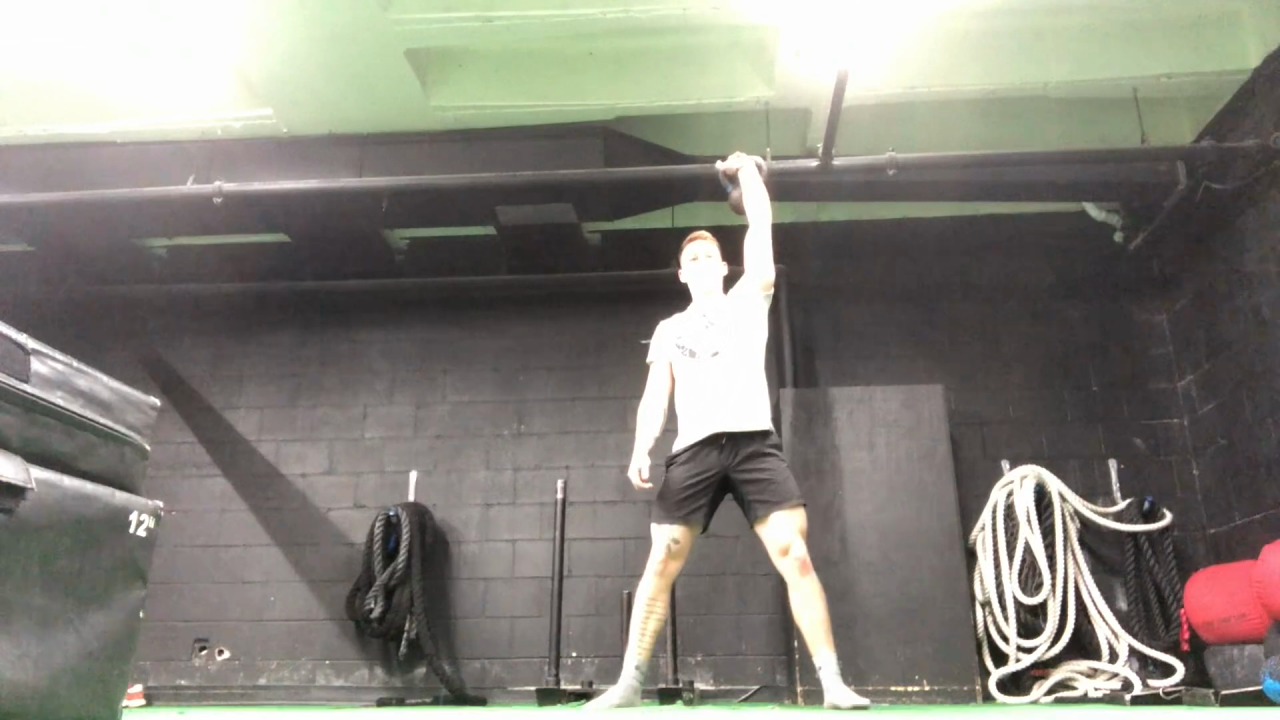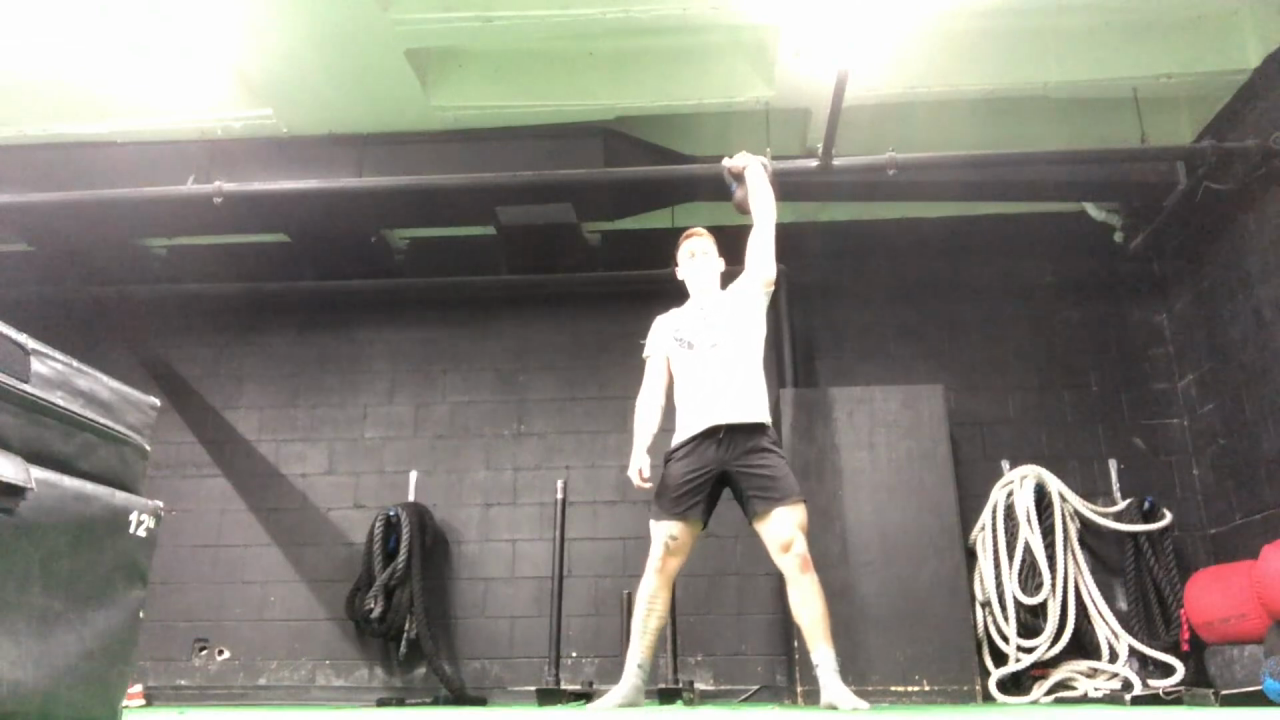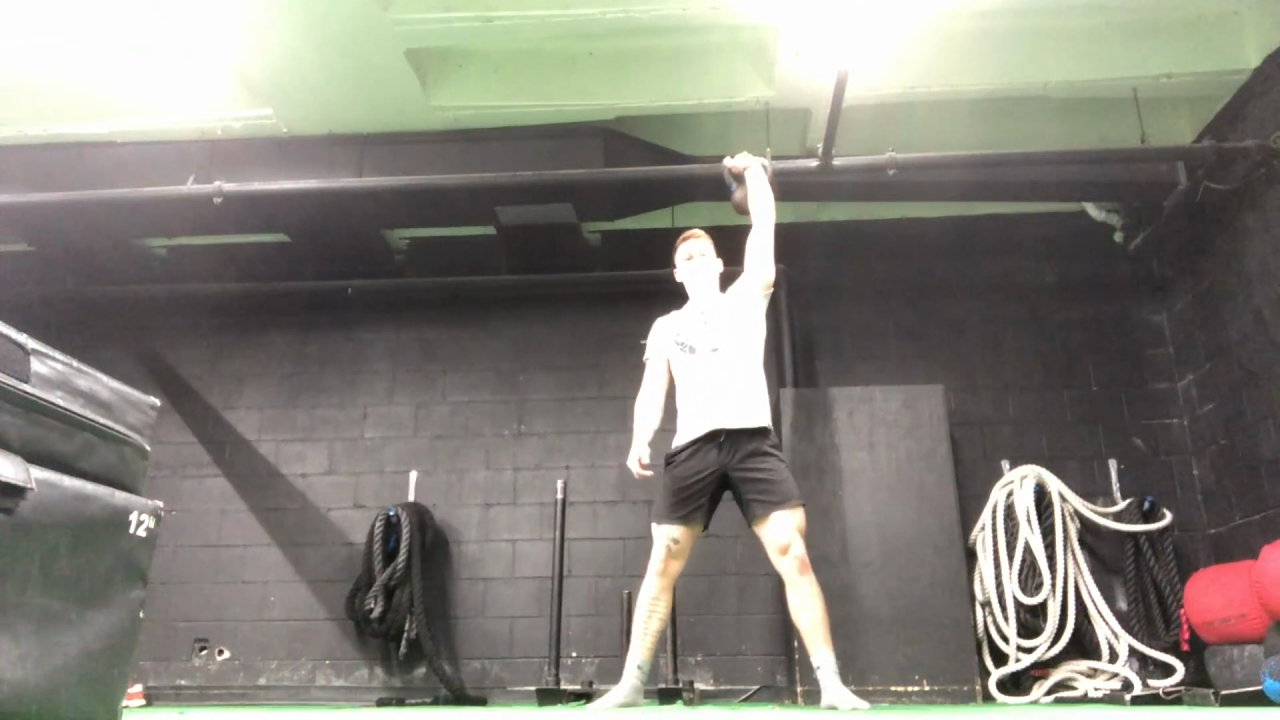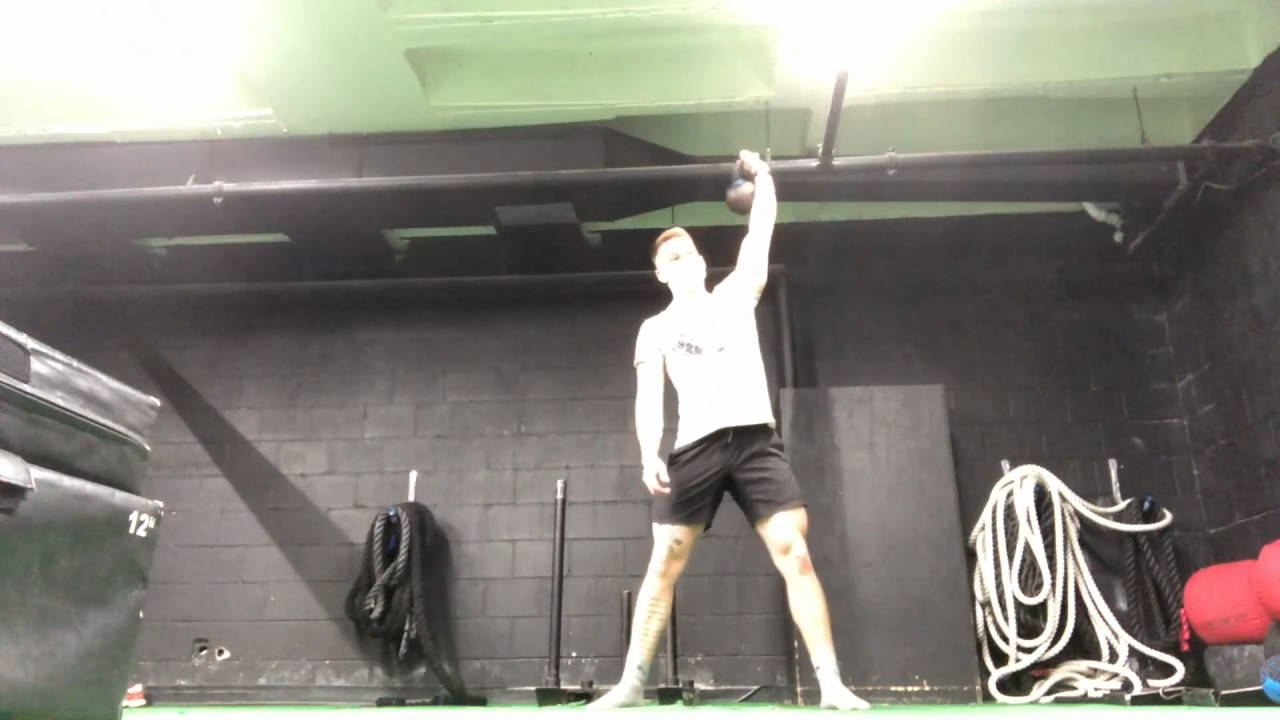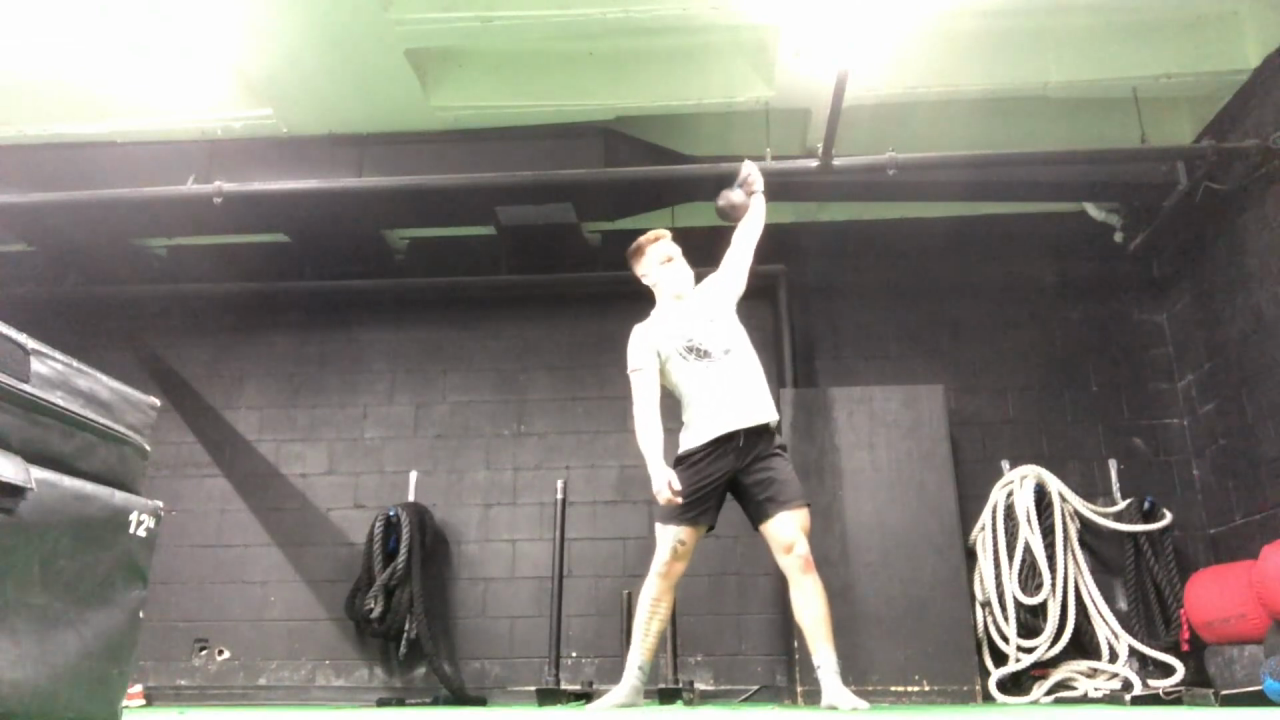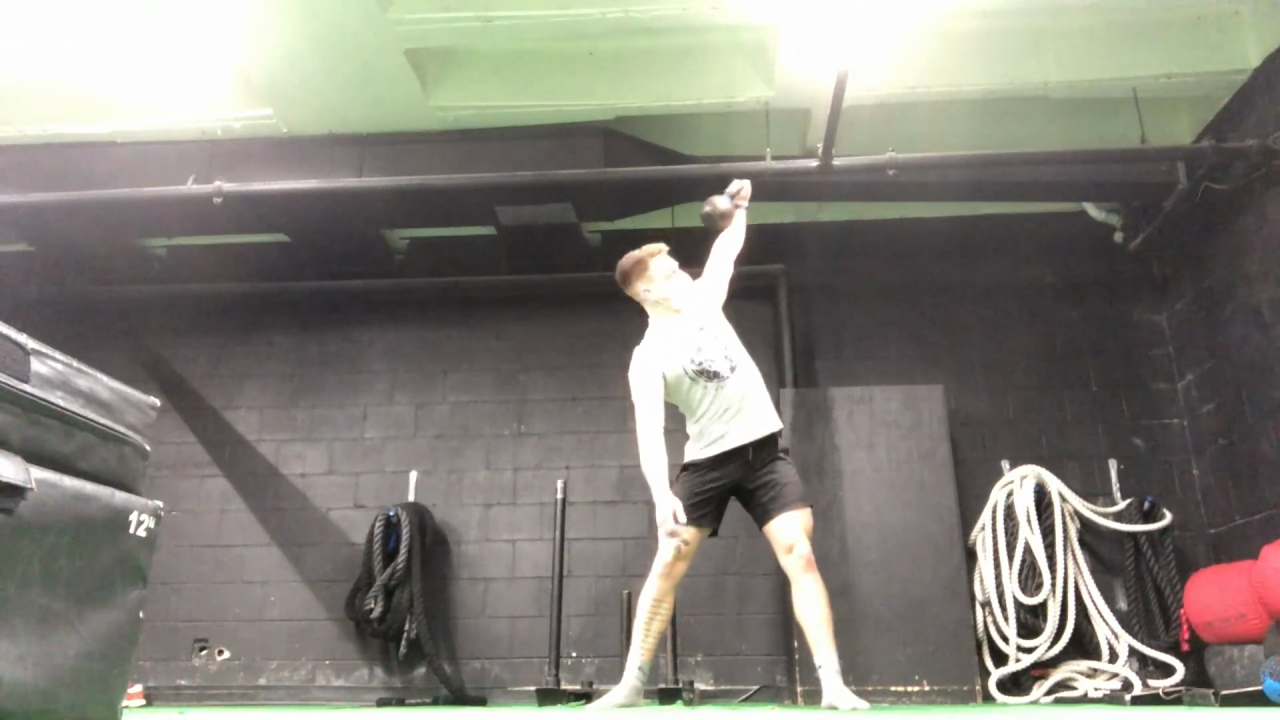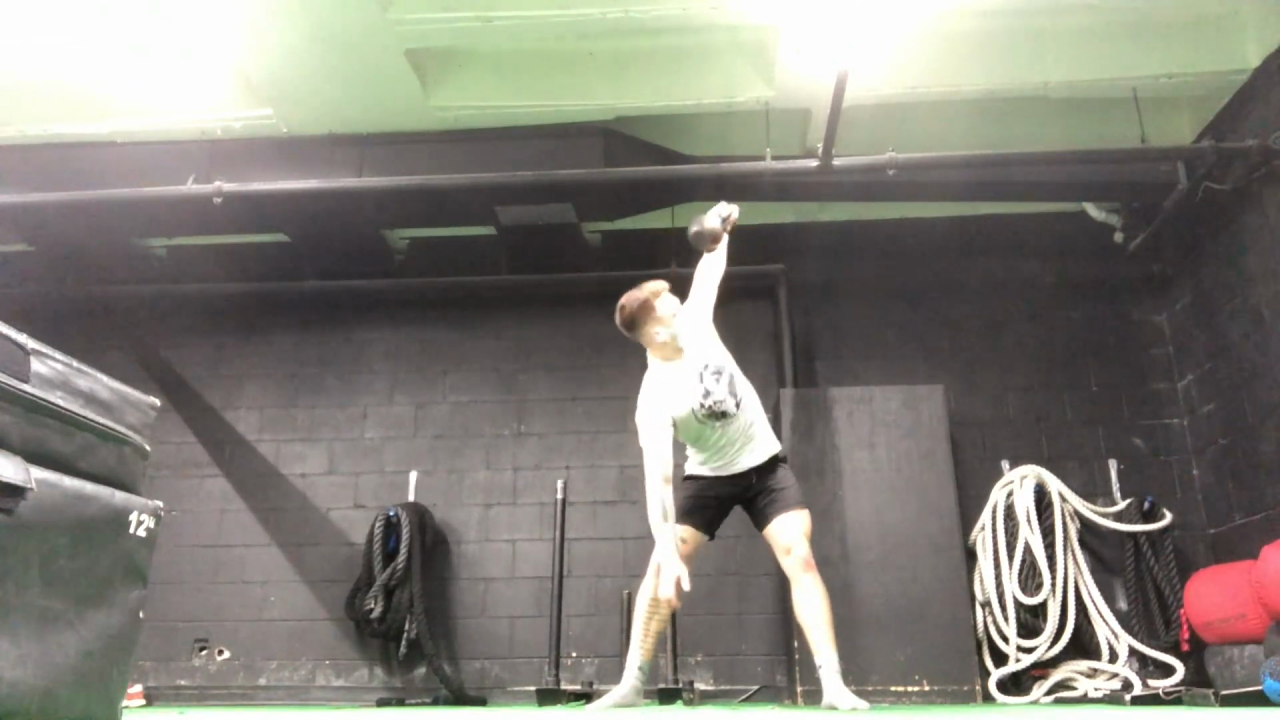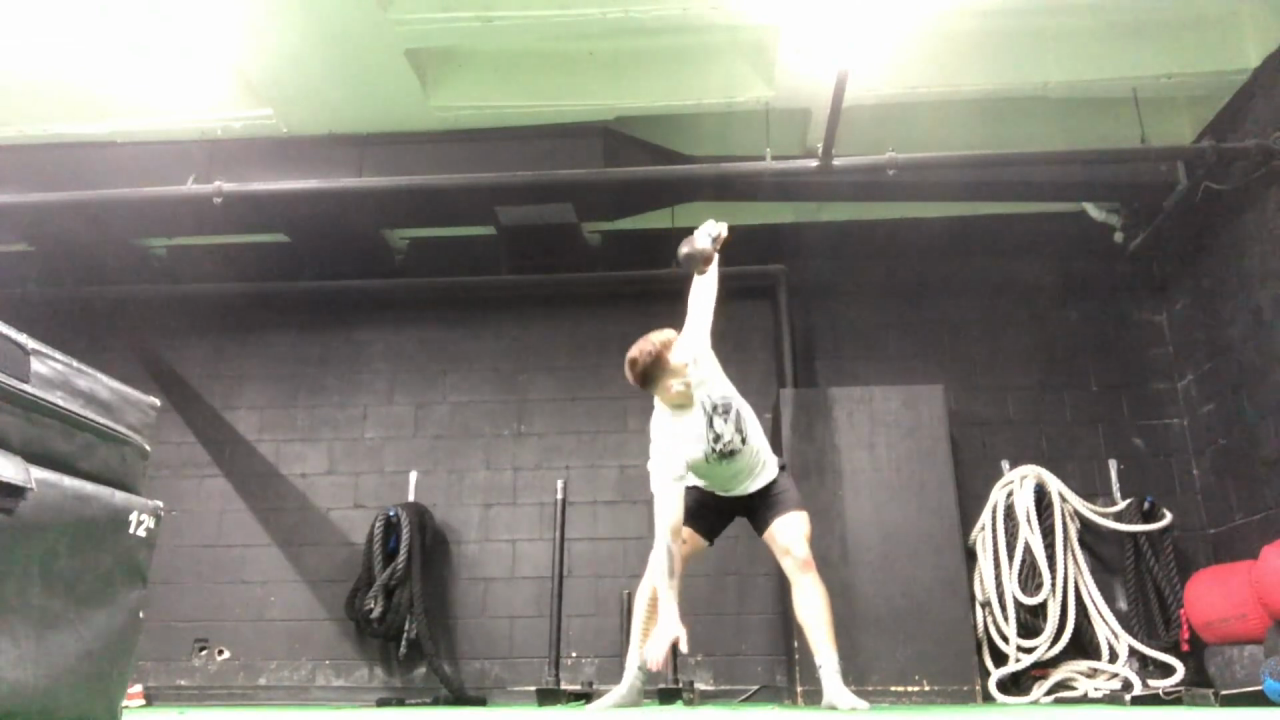
dt=0.4s
person 1, frame 1
left shoulder: (749, 301)
right shoulder: (669, 329)
left elbow: (760, 226)
right elbow: (655, 396)
left wrist: (745, 168)
right wrist: (641, 450)
left hip: (754, 443)
right hip: (694, 450)
left knee: (796, 557)
right knee: (661, 564)
left ankle: (833, 683)
right ankle: (629, 684)
person 1, frame 2
left shoulder: (747, 297)
right shoulder: (665, 324)
left elbow: (765, 225)
right elbow: (652, 392)
left wrist: (752, 169)
right wrist: (640, 448)
left hip: (752, 438)
right hip: (692, 445)
left knee: (795, 553)
right knee: (661, 561)
left ankle: (831, 683)
right ankle: (633, 682)
person 1, frame 3
left shoulder: (747, 299)
right shoulder: (665, 327)
left elbow: (763, 227)
right elbow: (652, 391)
left wrist: (751, 169)
right wrist: (640, 440)
left hip: (753, 441)
right hip: (693, 448)
left knee: (794, 556)
right knee: (663, 564)
left ankle: (831, 684)
right ankle: (631, 683)
person 1, frame 4
left shoulder: (735, 297)
right shoulder: (655, 329)
left elbow: (760, 230)
right elbow: (648, 397)
left wrist: (761, 174)
right wrist: (649, 454)
left hip: (756, 440)
right hip: (695, 448)
left knee: (795, 556)
right knee: (665, 564)
left ankle: (831, 684)
right ankle: (632, 684)
person 1, frame 5
left shoulder: (715, 295)
right shoulder: (646, 335)
left elbow: (746, 239)
right elbow: (645, 406)
left wrist: (755, 193)
right wrist: (656, 465)
left hip: (760, 441)
right hip: (701, 450)
left knee: (798, 555)
right knee: (667, 564)
left ankle: (832, 685)
right ankle: (632, 684)
person 1, frame 6
left shoulder: (701, 301)
right shoulder: (649, 357)
left elbow: (727, 248)
right elbow: (649, 429)
left wrist: (738, 207)
right wrist: (662, 493)
left hip: (765, 449)
right hip: (708, 460)
left knee: (800, 555)
right knee: (668, 563)
left ankle: (833, 685)
right ankle: (632, 684)
person 1, frame 7
left shoulder: (694, 326)
right shoulder: (656, 398)
left elbow: (710, 271)
right elbow: (657, 478)
right wrist: (668, 552)
left hip: (765, 464)
right hip: (710, 476)
left knee: (800, 558)
right knee: (661, 568)
left ankle: (833, 685)
right ankle: (631, 684)
person 1, frame 8
left shoulder: (694, 359)
right shoulder: (669, 442)
left elbow: (701, 300)
right elbow: (668, 530)
left wrist: (709, 252)
right wrist: (669, 614)
left hip: (767, 479)
right hip: (712, 492)
left knee: (800, 557)
right knee: (660, 561)
left ankle: (833, 685)
right ankle: (632, 683)
